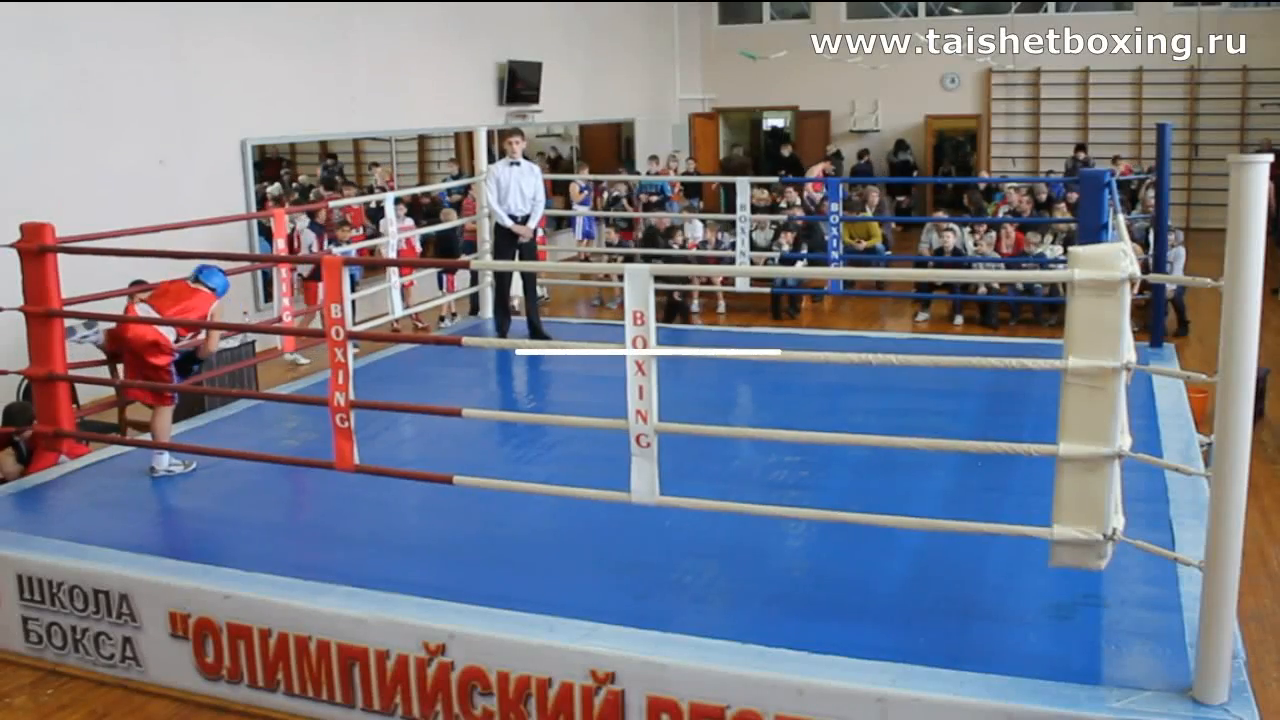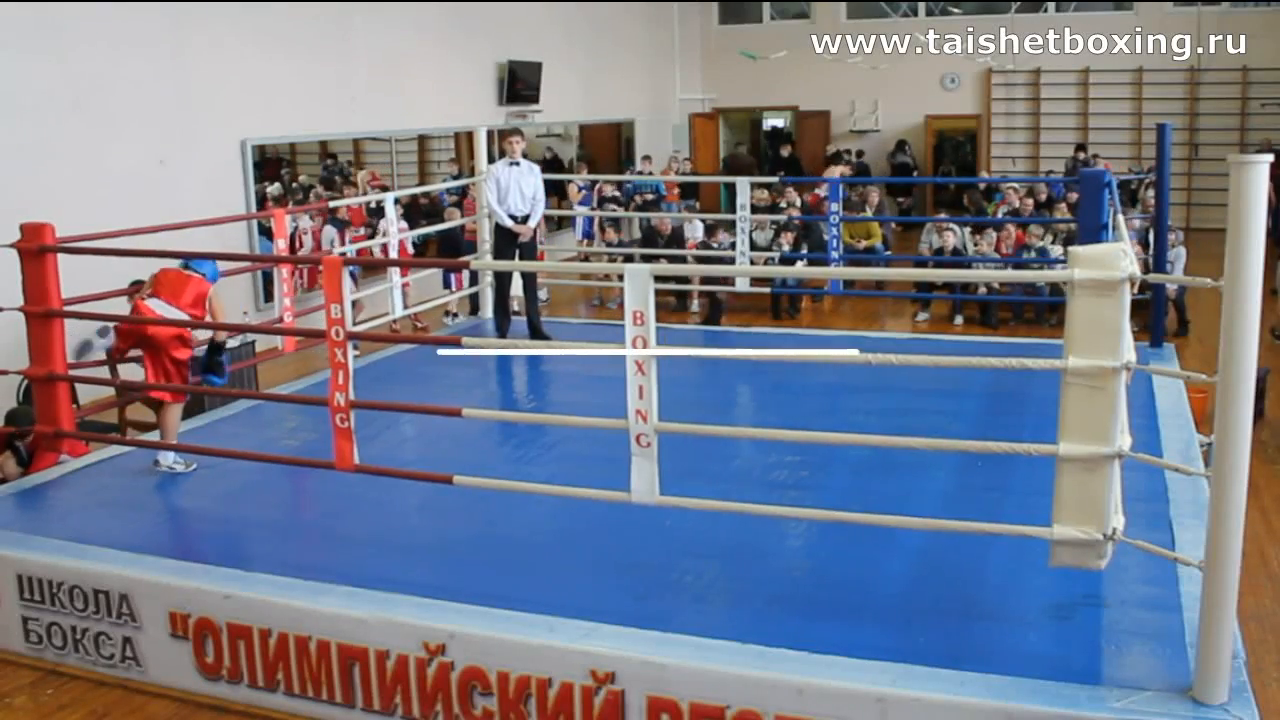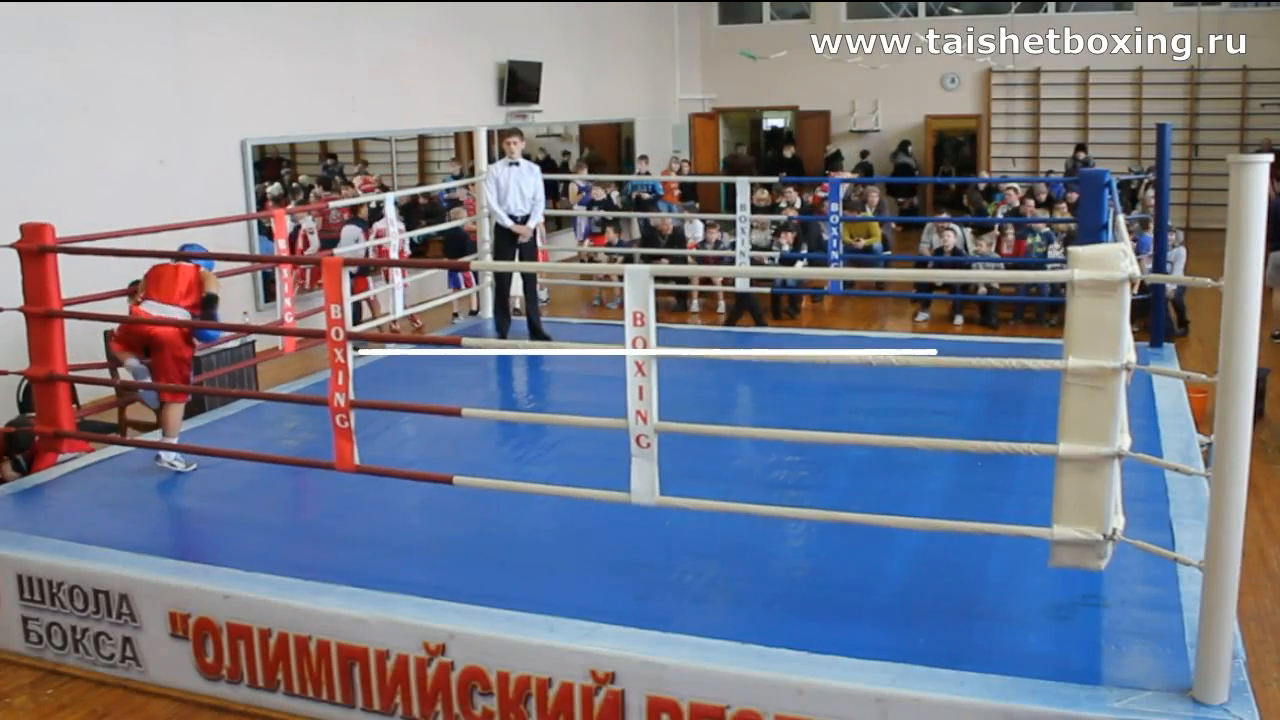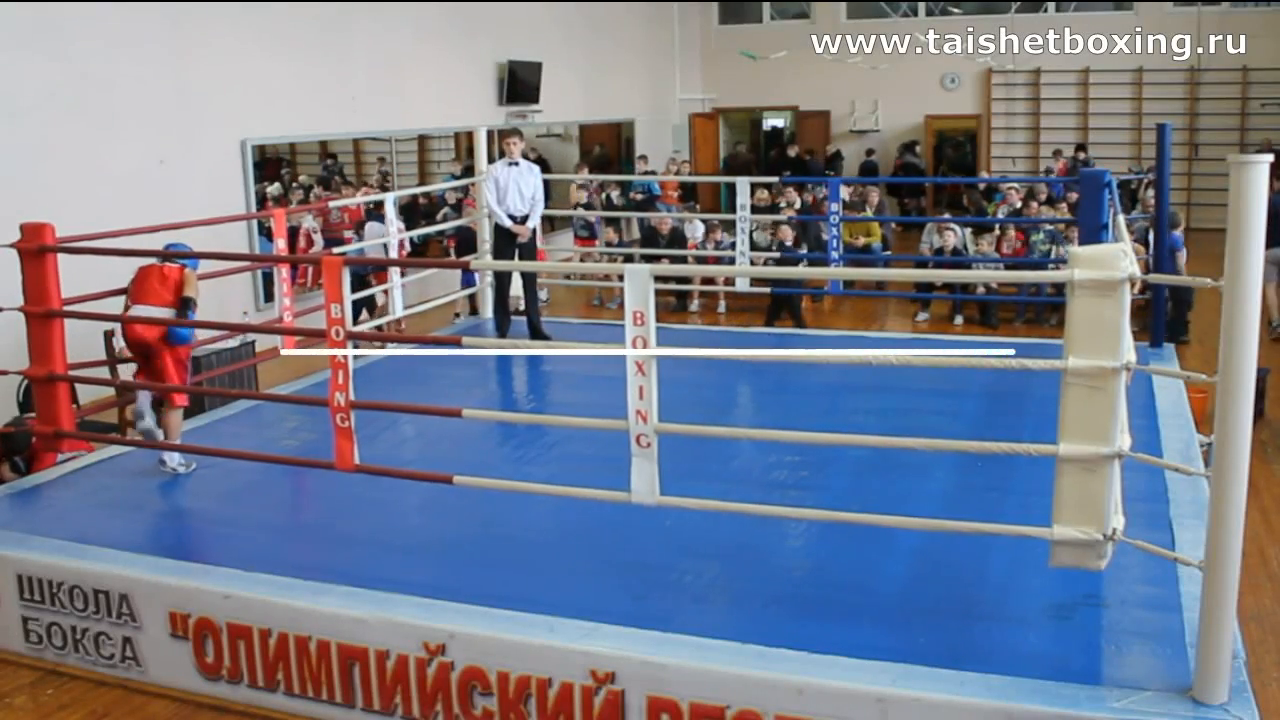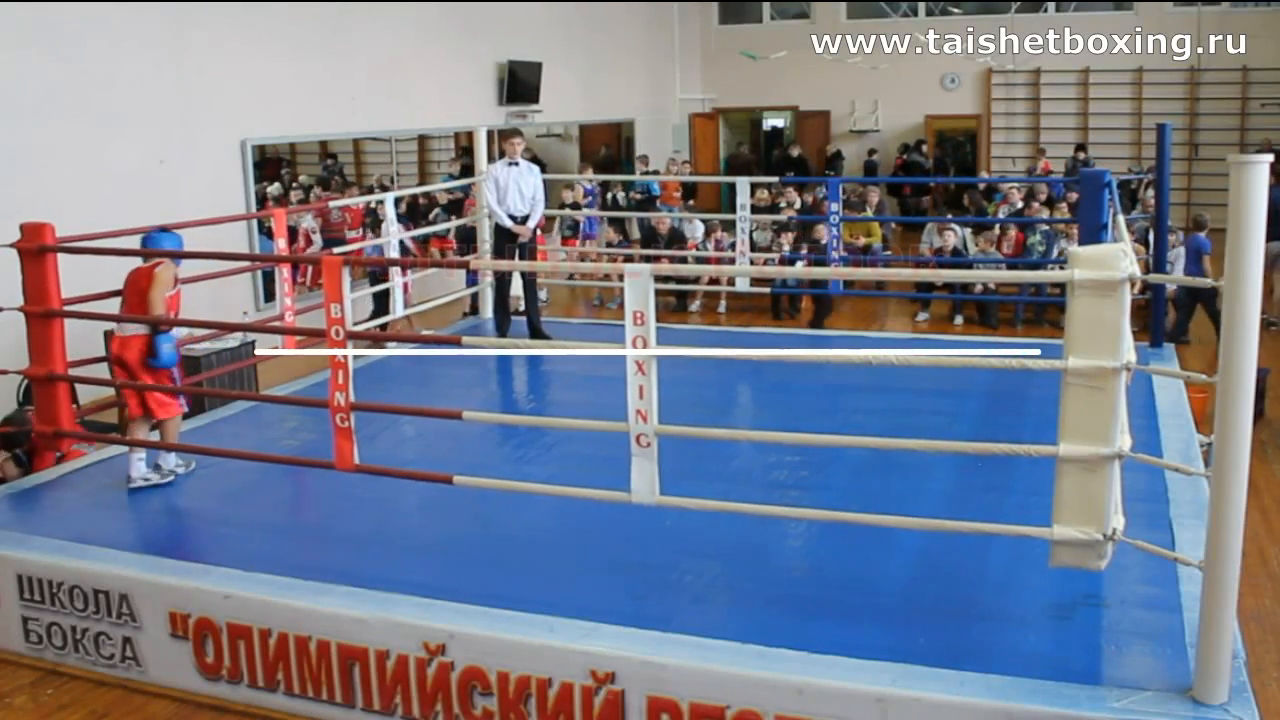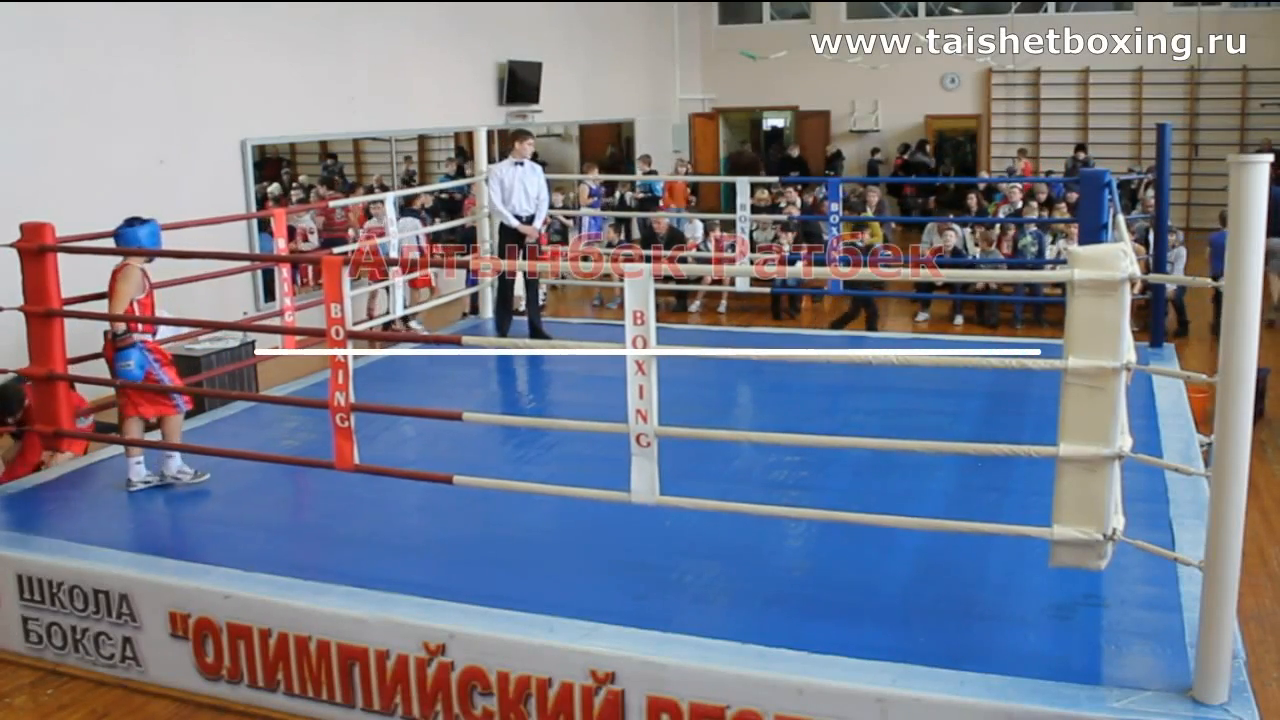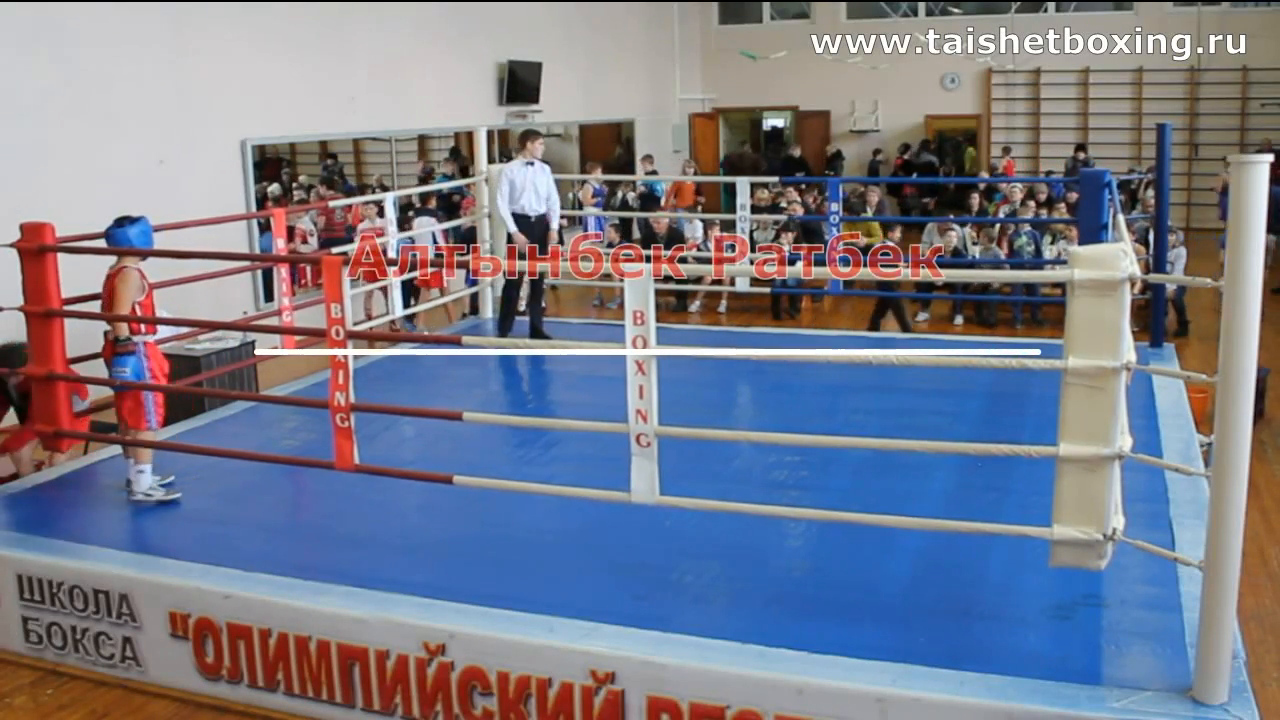
dt=0.3s
person 1, frame 1
left shoulder: (173, 284)
right shoulder: (214, 304)
left elbow: (142, 301)
right elbow: (211, 347)
right wrist: (191, 360)
left hip: (133, 318)
right hip: (155, 340)
left knee: (115, 346)
right knee: (165, 401)
right ankle: (161, 462)
person 1, frame 2
left shoulder: (162, 274)
right shoulder: (207, 288)
left elbow: (140, 297)
right wrist: (216, 355)
left hip: (145, 316)
right hip: (173, 332)
left knee: (119, 346)
right knee: (174, 397)
left ankle: (104, 337)
right ankle: (166, 457)
person 1, frame 3
left shoulder: (155, 270)
right shoulder: (201, 272)
right elbow: (212, 284)
left wrist: (144, 348)
right wrist: (210, 309)
left hip: (143, 318)
right hip: (175, 328)
left knee: (122, 345)
right knee: (176, 394)
left ankle: (140, 372)
right ankle: (168, 453)
person 1, frame 4
left shoulder: (142, 272)
right shoulder: (185, 271)
left elbow: (129, 304)
right elbow: (190, 287)
left wrist: (130, 347)
right wrist: (186, 311)
left hip: (134, 324)
right hip: (165, 327)
left knee: (147, 372)
right knee: (174, 395)
left ankle: (143, 409)
right ankle: (171, 458)
person 1, frame 5
left shoulder: (134, 274)
right shoulder: (166, 268)
right elbow: (156, 299)
right wrist: (162, 332)
left hip: (121, 343)
right hip: (147, 342)
left knee: (140, 409)
right knee: (170, 403)
left ankle: (137, 471)
right ankle: (168, 461)
person 1, frame 6
left shoulder: (123, 271)
right shoulder: (132, 272)
right elbow: (116, 311)
right wrist: (125, 345)
left hip: (129, 346)
right hip: (135, 347)
left knee: (133, 410)
right knee: (174, 400)
left ankle: (136, 474)
right ankle: (173, 466)
person 1, frame 7
left shoulder: (115, 272)
right shoulder: (130, 274)
left elbow: (109, 312)
right elbow: (119, 316)
right wrist: (124, 350)
left hip: (127, 349)
right hip: (135, 350)
left knee: (129, 415)
right knee: (147, 415)
left ankle: (136, 475)
right ankle: (143, 485)
person 2, frame 1
left shoulder: (533, 170)
right shoulder: (495, 170)
left elbow: (539, 201)
right elbow: (492, 203)
left wrist: (530, 227)
right wrist: (512, 226)
left hip: (527, 225)
right hip: (505, 226)
left knee: (530, 278)
right knee: (502, 279)
left ankle: (535, 328)
right ankle: (502, 330)
person 2, frame 2
left shoulder: (533, 169)
right shoulder: (495, 170)
left elbow: (539, 201)
right elbow: (492, 203)
left wrist: (530, 226)
right wrist: (512, 225)
left hip: (528, 225)
right hip: (504, 226)
left knee: (530, 278)
right knee: (502, 279)
left ankle: (535, 328)
right ankle: (502, 330)
person 2, frame 3
left shoulder: (533, 169)
right shoulder: (495, 170)
left elbow: (539, 201)
right elbow: (492, 203)
left wrist: (529, 226)
right wrist: (512, 225)
left hip: (528, 225)
right hip: (504, 226)
left knee: (530, 278)
right knee: (502, 279)
left ankle: (535, 328)
right ankle: (502, 330)
person 2, frame 4
left shoulder: (533, 169)
right shoulder: (494, 171)
left elbow: (539, 201)
right elbow: (491, 203)
left wrist: (528, 226)
right wrist: (511, 226)
left hip: (527, 225)
right hip: (504, 226)
left knee: (530, 277)
right knee: (502, 279)
left ankle: (535, 328)
right ankle: (502, 330)
person 2, frame 5
left shoulder: (533, 170)
right shoulder: (494, 171)
left elbow: (539, 201)
right elbow: (492, 204)
left wrist: (529, 226)
right wrist: (512, 226)
left hip: (527, 225)
right hip: (504, 226)
left knee: (530, 277)
right knee: (502, 278)
left ankle: (535, 328)
right ankle: (502, 330)
person 2, frame 6
left shoulder: (536, 169)
right shoulder: (498, 170)
left elbow: (543, 200)
right elbow: (496, 204)
left wrist: (535, 226)
right wrist: (519, 226)
left hip: (532, 224)
right hip: (510, 226)
left knee: (532, 277)
right knee: (506, 278)
left ankle: (535, 327)
right ankle: (502, 330)
person 2, frame 7
left shoulder: (545, 169)
right shoulder: (509, 170)
left elbow: (553, 201)
right elbow: (502, 204)
left wrist: (553, 227)
right wrist: (514, 232)
left hip: (540, 224)
right hip: (519, 224)
left knee: (538, 278)
right knee: (513, 277)
left ankle: (536, 328)
right ankle: (504, 330)
